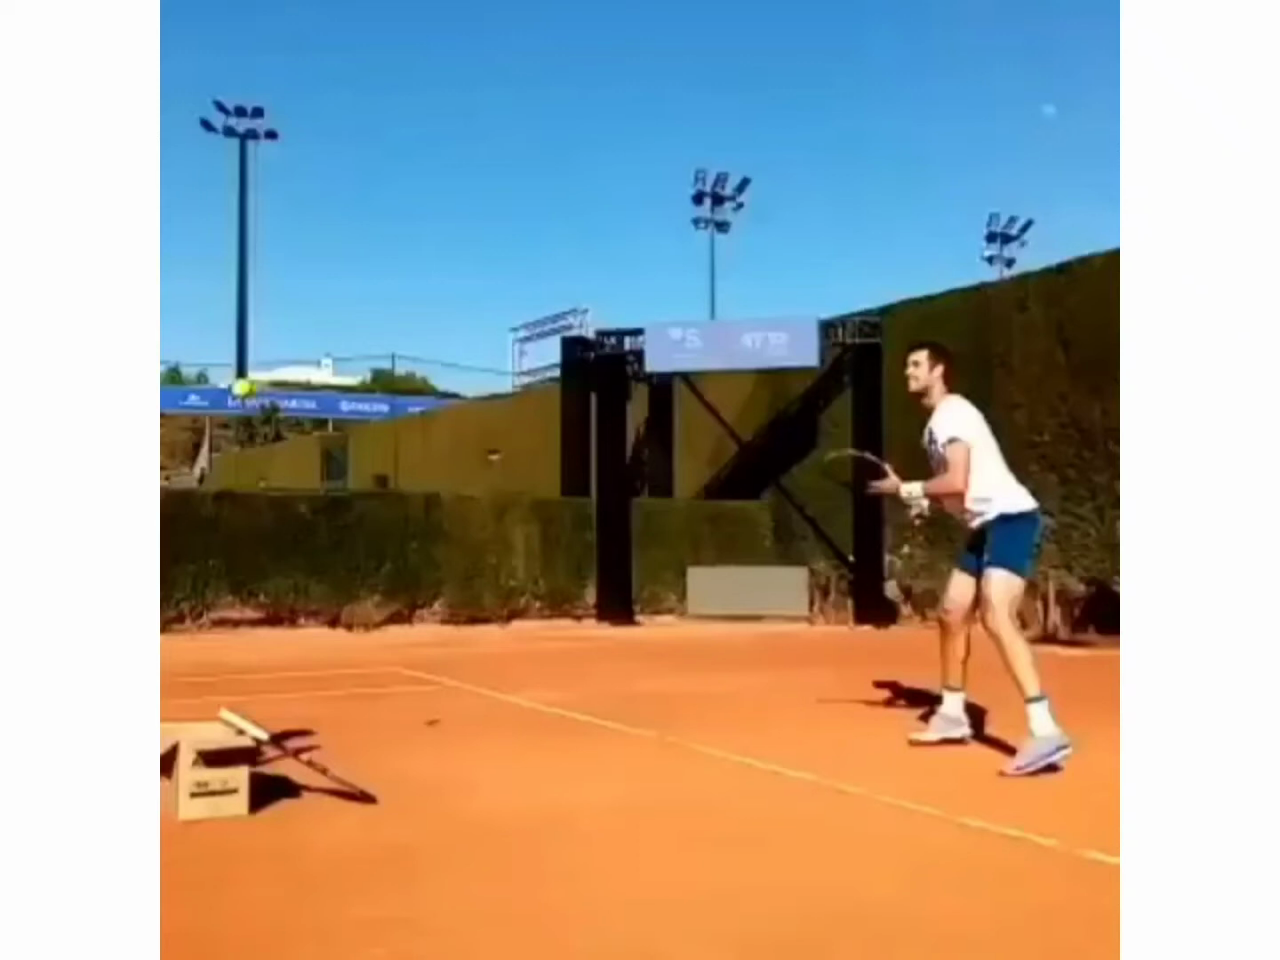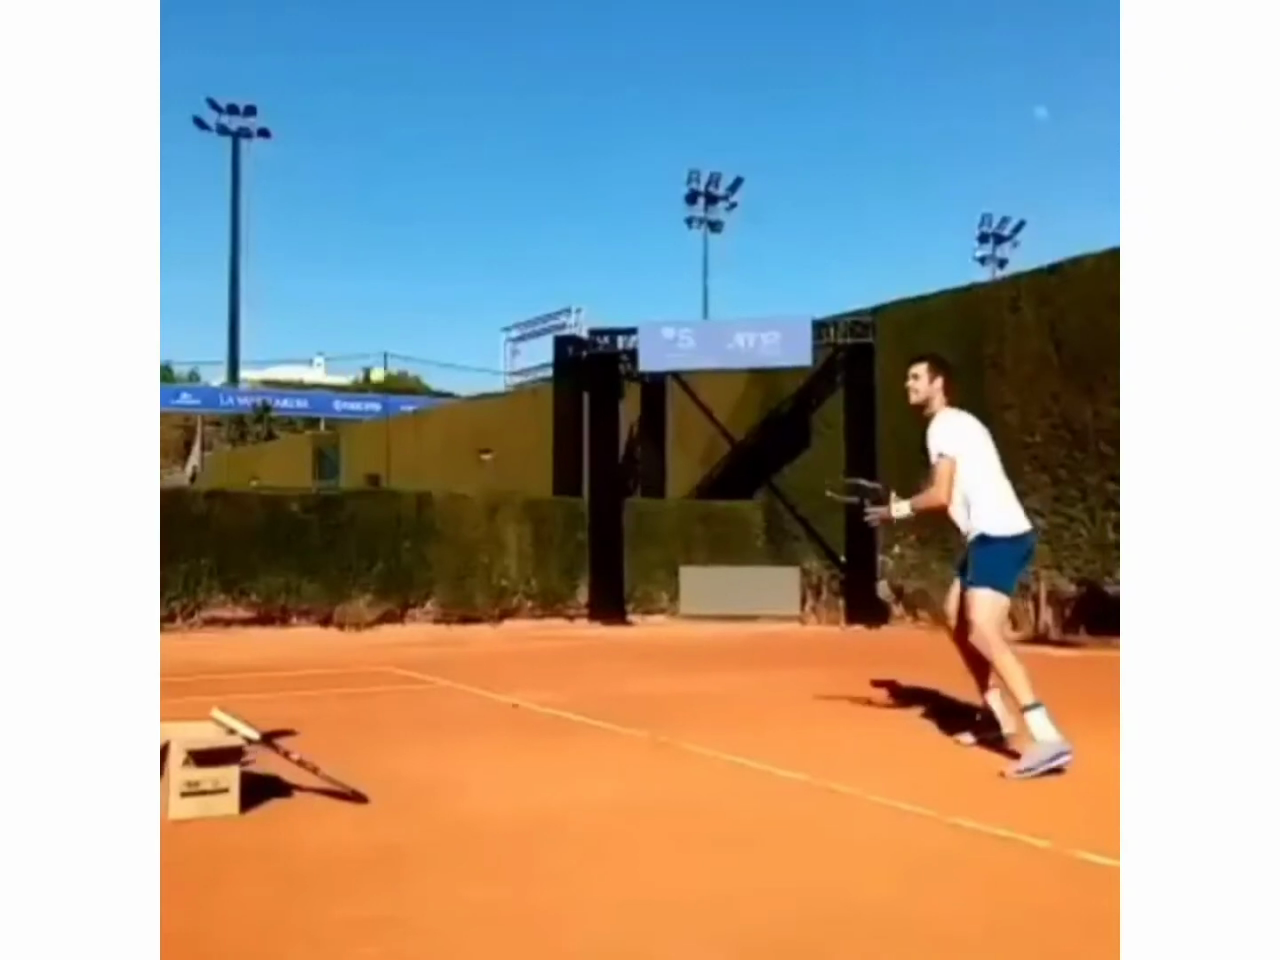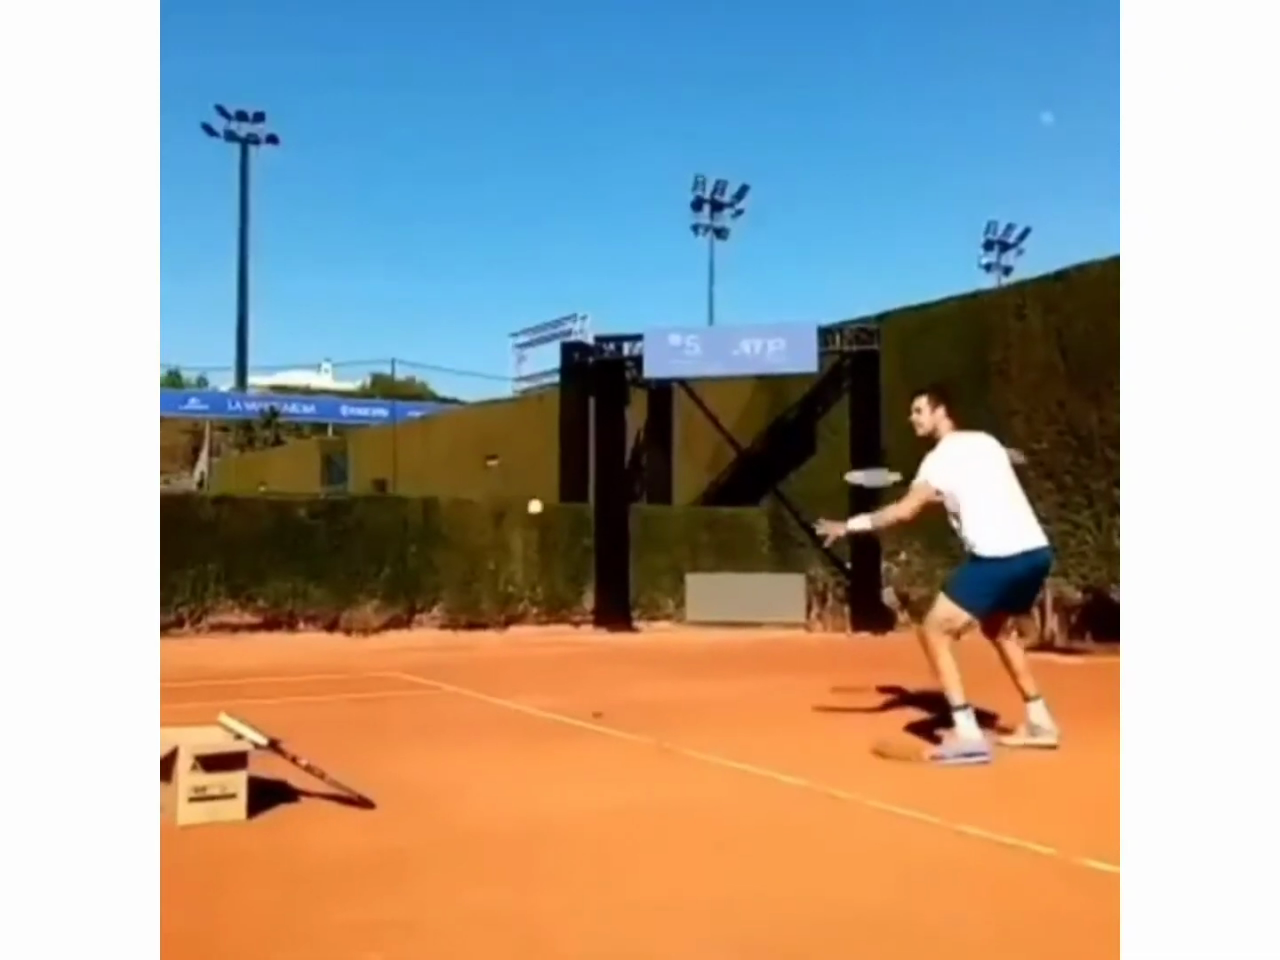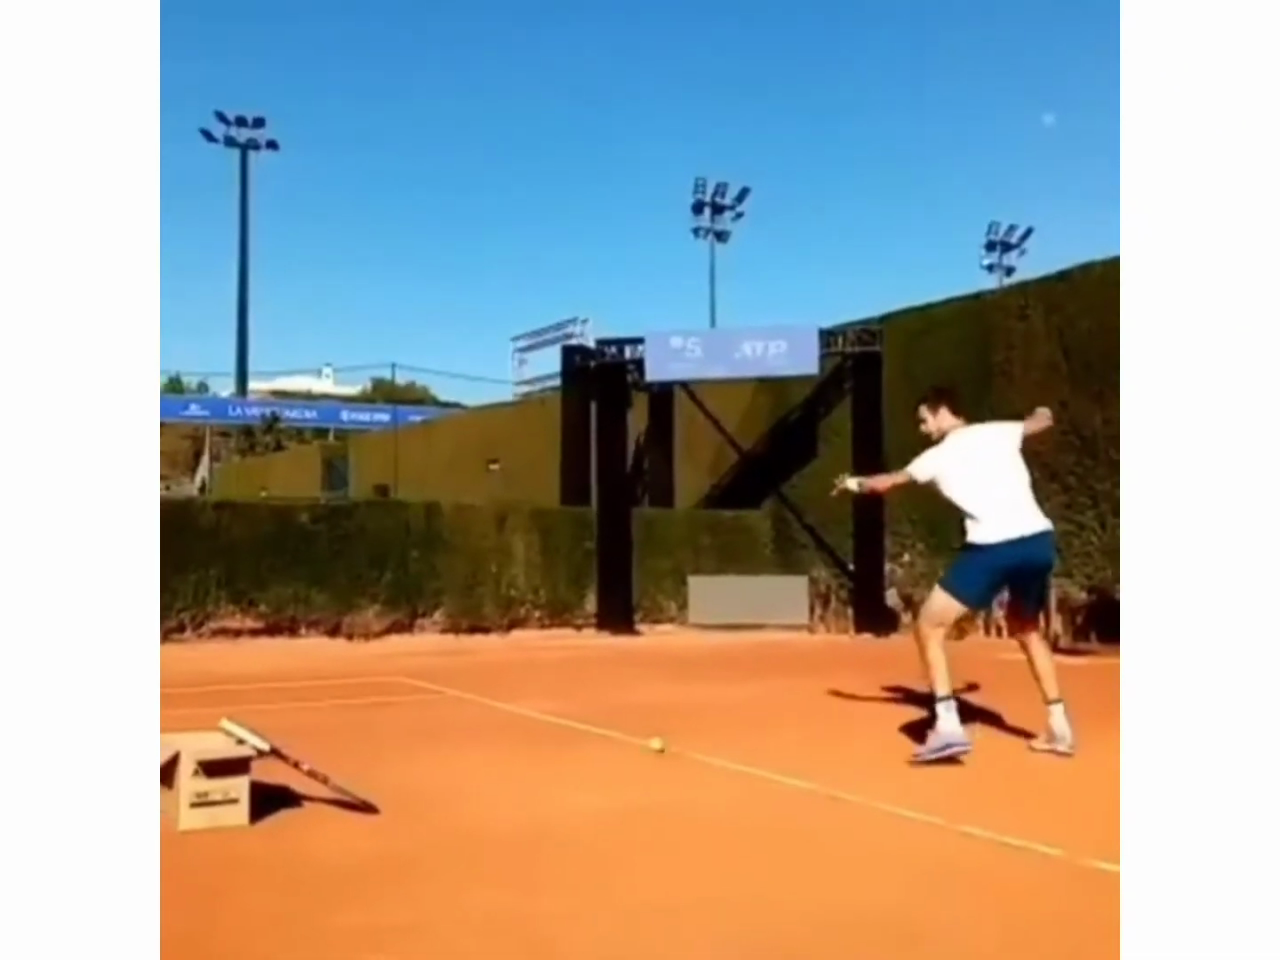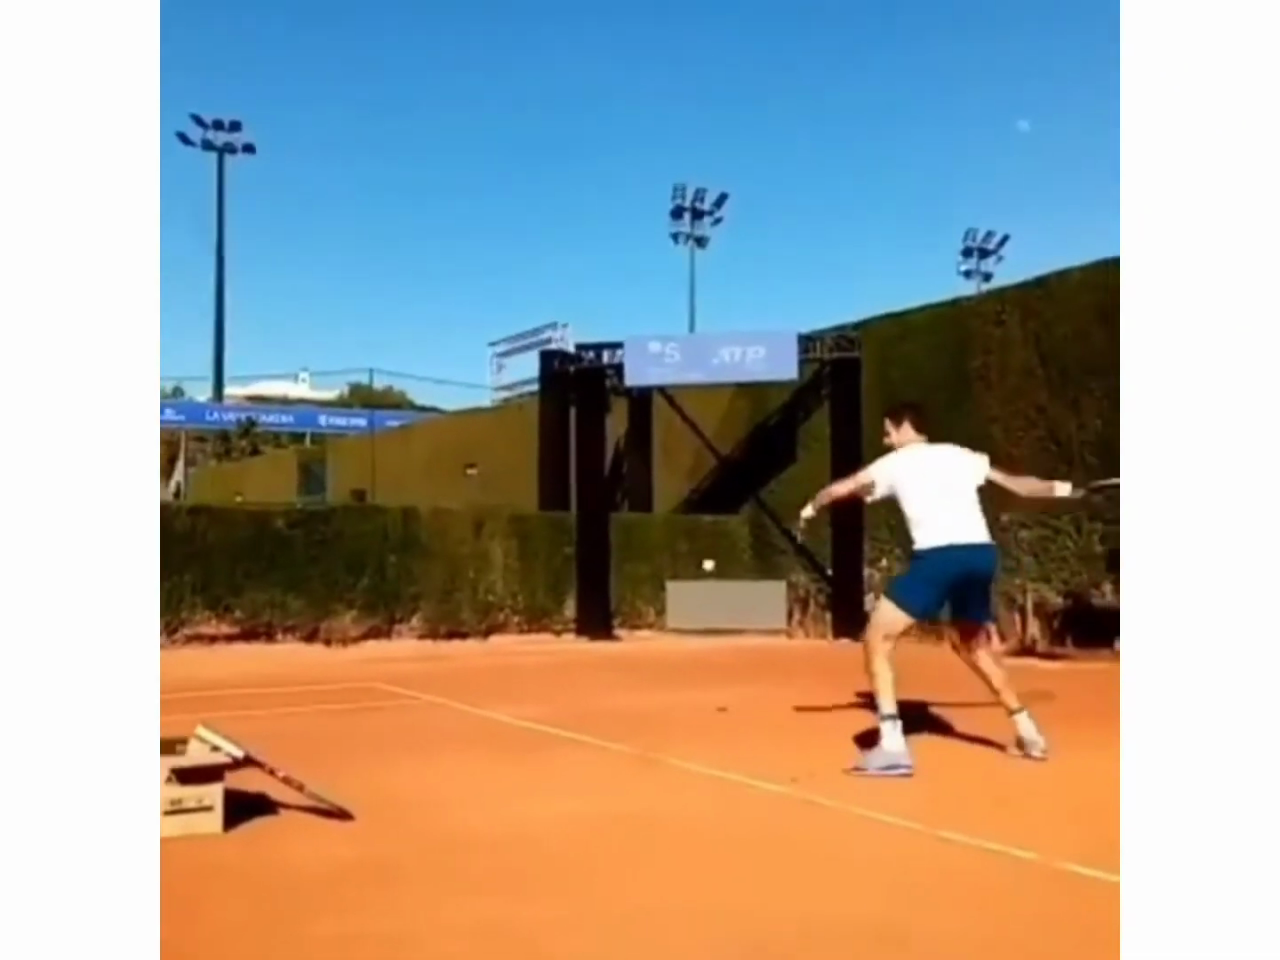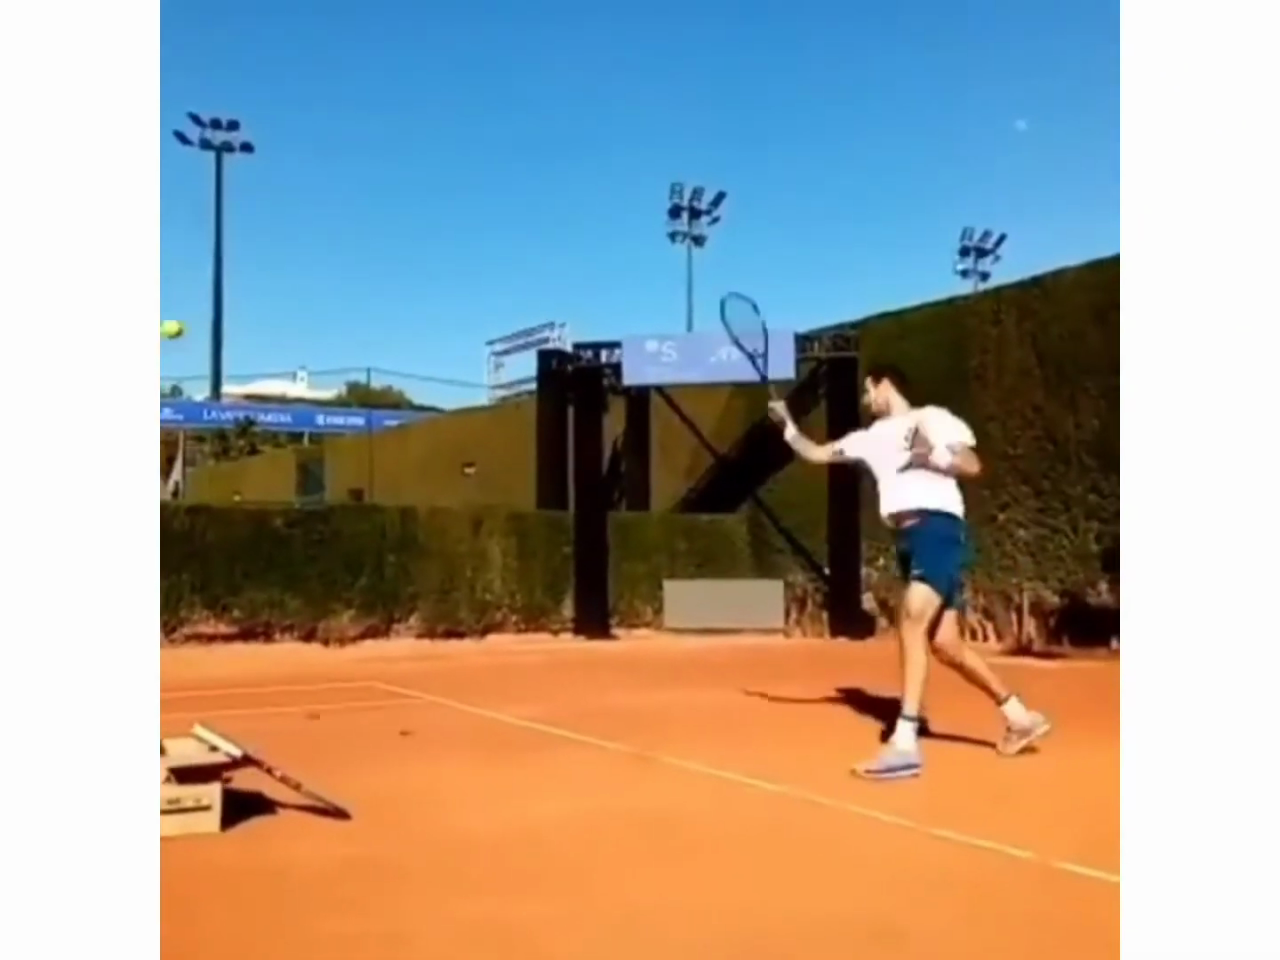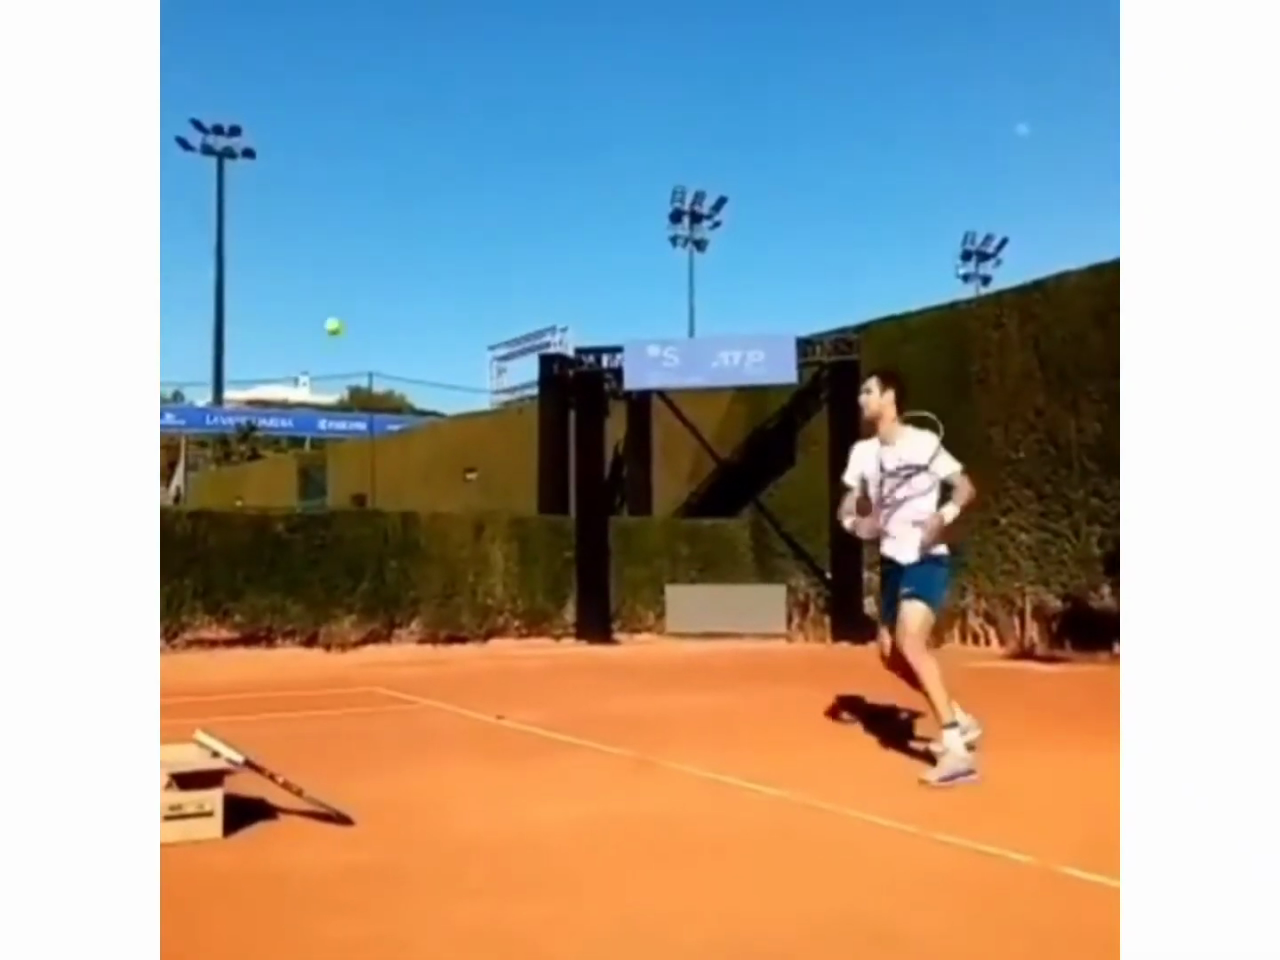
dt=0.7s
person 1, frame 1
left shoulder: (952, 412)
right shoulder: (935, 423)
left elbow: (957, 482)
left wrist: (906, 489)
right wrist: (924, 500)
left hip: (1010, 519)
right hip: (986, 525)
left knee: (997, 618)
right knee: (952, 614)
left ankle: (1045, 731)
right ankle: (952, 713)
person 1, frame 2
left shoulder: (944, 425)
right shoulder: (958, 422)
left elbow: (940, 494)
left wrist: (898, 509)
right wrist: (912, 507)
left hip: (998, 536)
right hip: (990, 535)
left knee: (986, 635)
right knee: (957, 620)
left ankle: (1047, 739)
right ankle: (996, 715)
person 1, frame 3
left shoulder: (940, 458)
right shoulder: (985, 442)
left elbow: (905, 510)
left wrist: (847, 526)
left hip: (997, 558)
right hip: (1038, 551)
left knee: (934, 634)
right knee: (1000, 630)
left ankle: (968, 736)
right ankle: (1039, 722)
person 1, frame 4
left shoulder: (938, 456)
right shoulder: (1000, 432)
left elbow: (885, 482)
right elbow: (1043, 420)
left wrist: (852, 483)
right wrist: (1041, 412)
left hip: (993, 548)
right hip: (1039, 541)
left knee: (929, 628)
right knee: (1026, 629)
left ankle: (948, 727)
right ankle: (1059, 728)
person 1, frame 5
left shoulder: (895, 462)
right shoulder: (960, 454)
left elbow: (838, 490)
right elbow: (1015, 483)
left wrist: (810, 508)
right wrist: (1060, 488)
left hip: (937, 556)
right hip: (983, 554)
left knee: (876, 641)
right knee: (975, 648)
left ankle: (891, 747)
right ankle: (1027, 734)
person 1, frame 6
left shoulder: (934, 418)
right shoulder: (871, 437)
left elbow: (972, 467)
right elbow: (818, 454)
left wrist: (935, 456)
right wrist: (786, 424)
left hip: (939, 529)
right hip: (911, 541)
left knee: (911, 626)
right knee: (947, 644)
left ankle: (905, 745)
right ankle: (1021, 717)
person 1, frame 7
left shoulder: (924, 442)
right shoulder: (861, 452)
left elbow: (965, 486)
right elbow: (848, 506)
left wrist: (947, 514)
right wrist: (857, 522)
left hip: (927, 560)
right hip: (892, 563)
left knee: (911, 644)
right knee: (893, 655)
left ankle: (956, 751)
right ankle: (960, 722)
